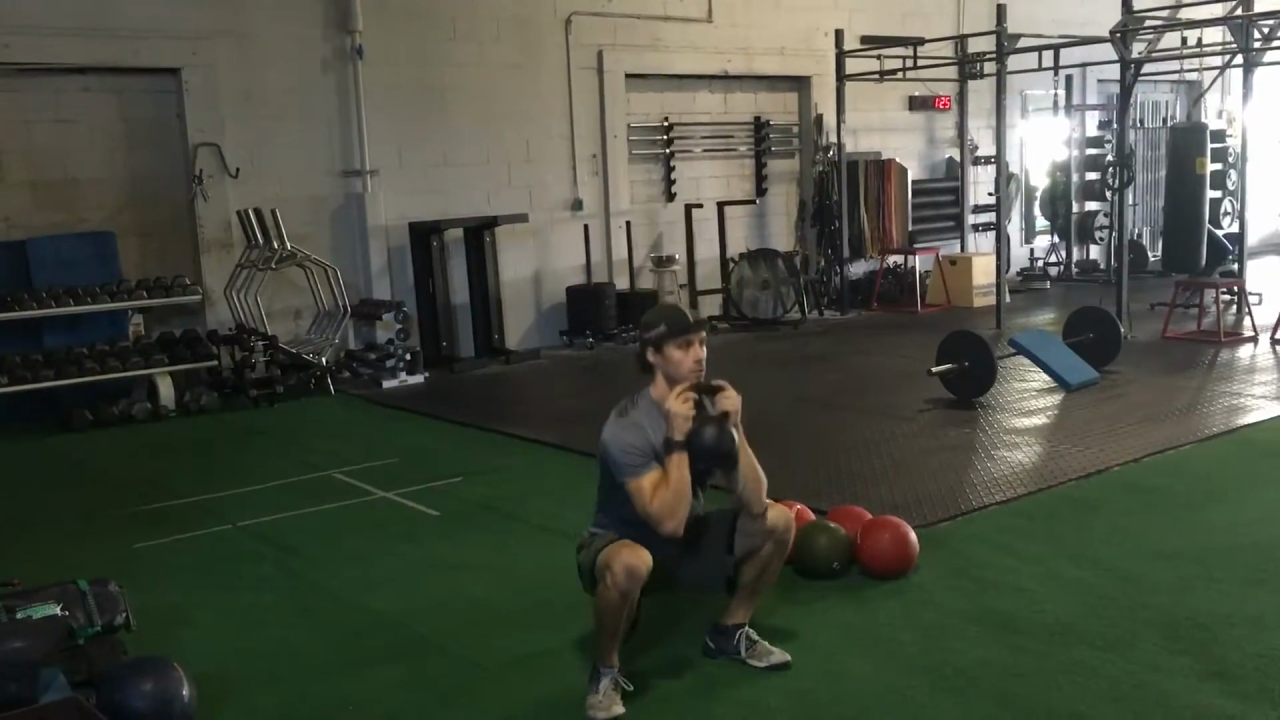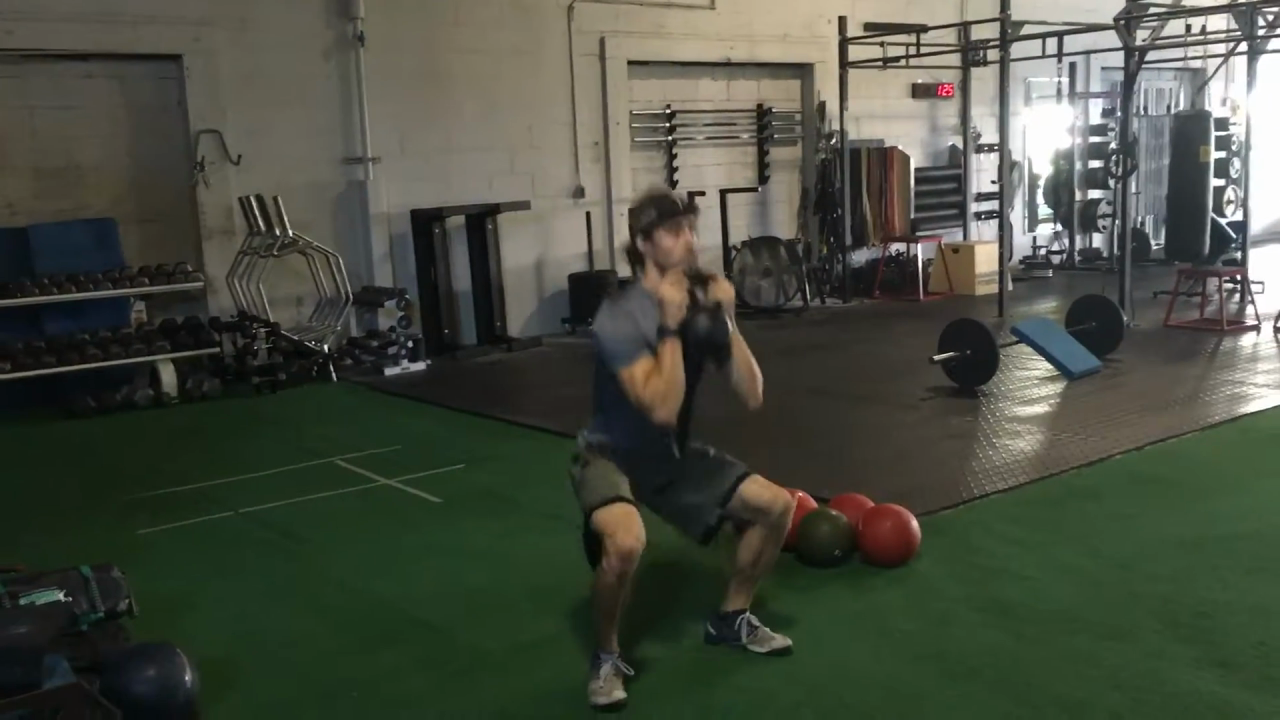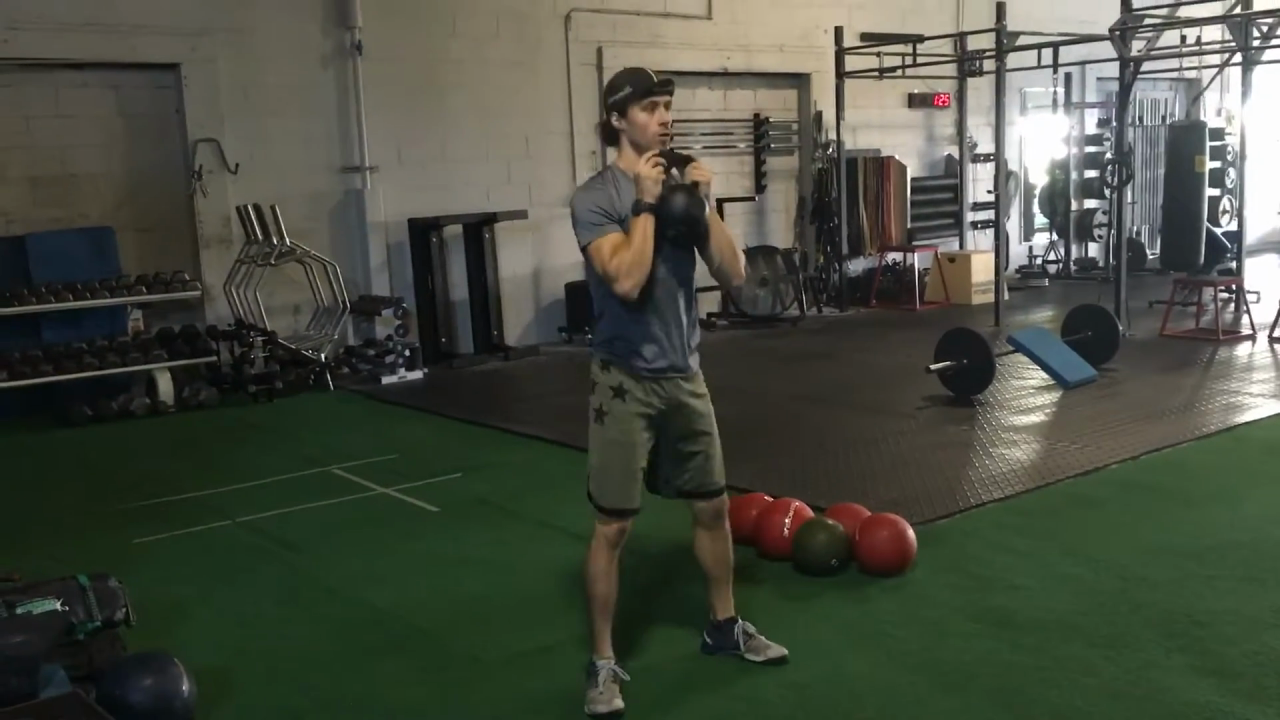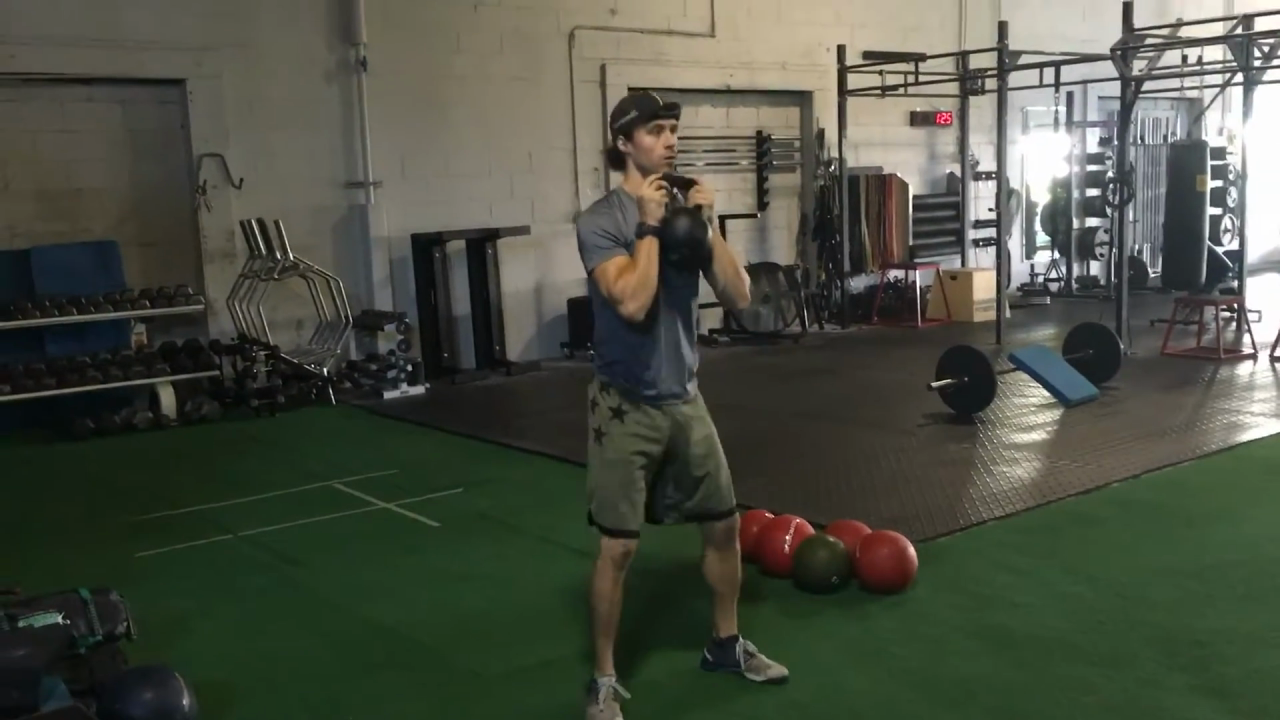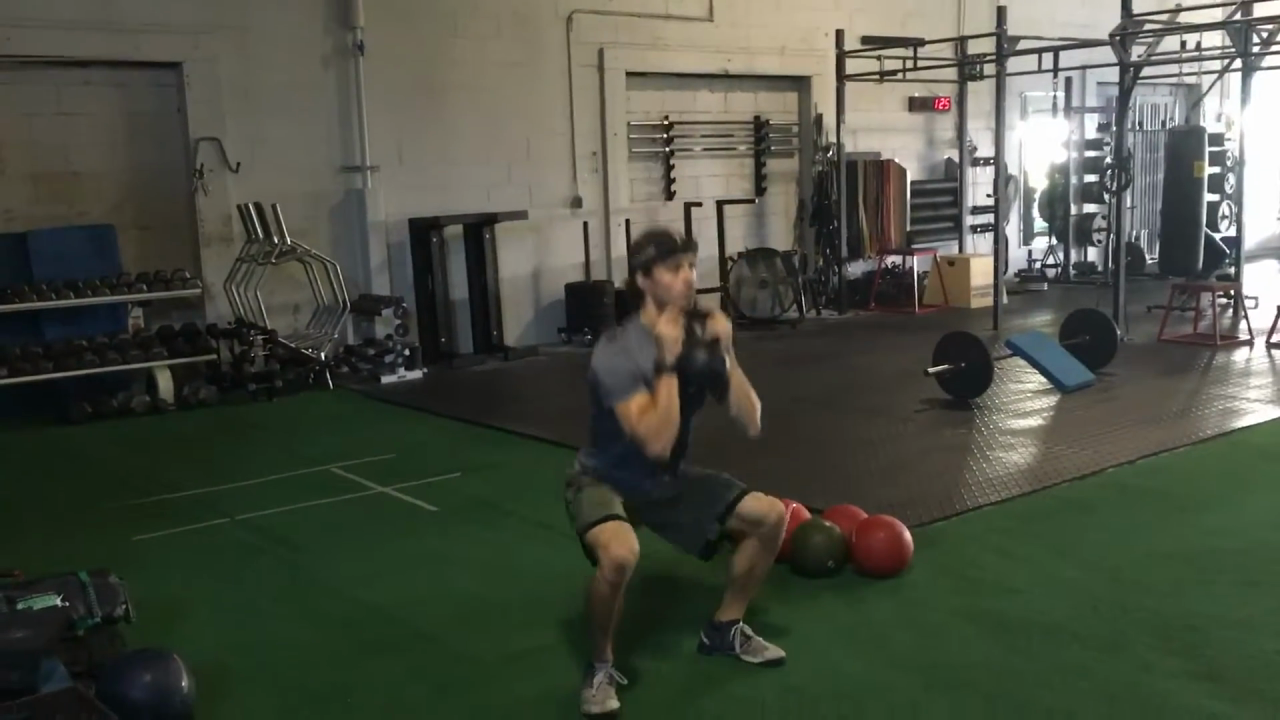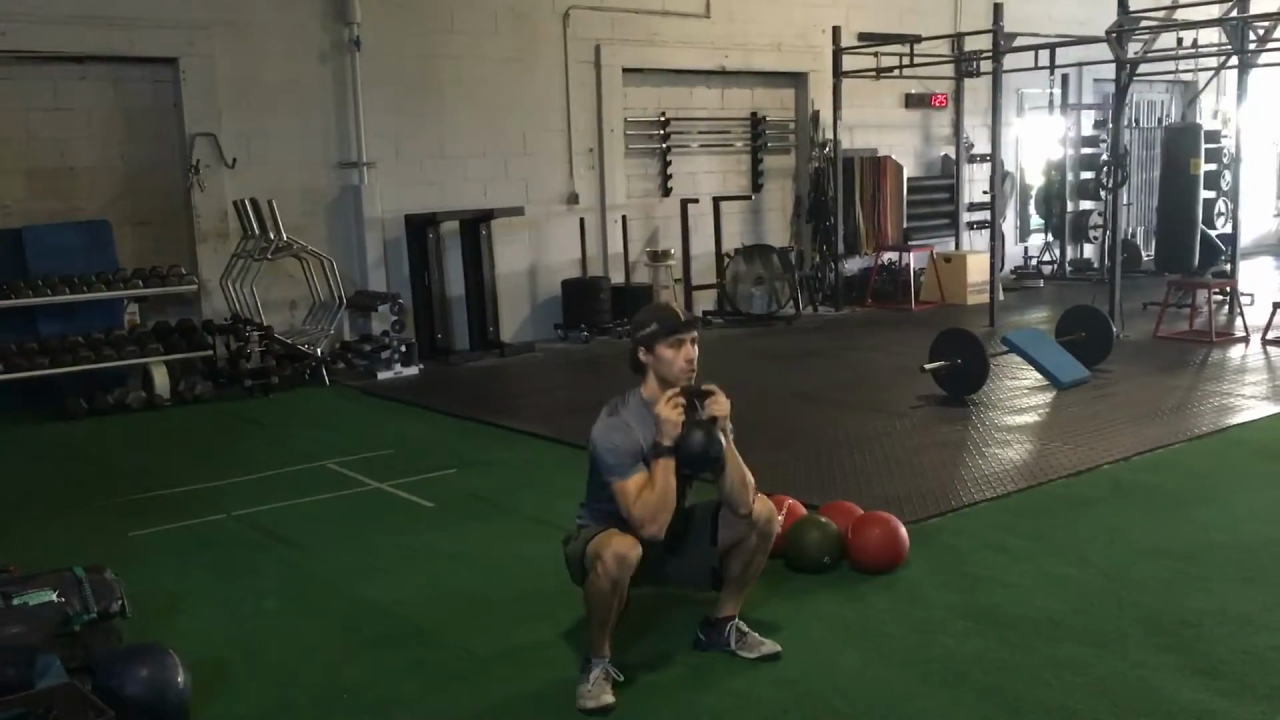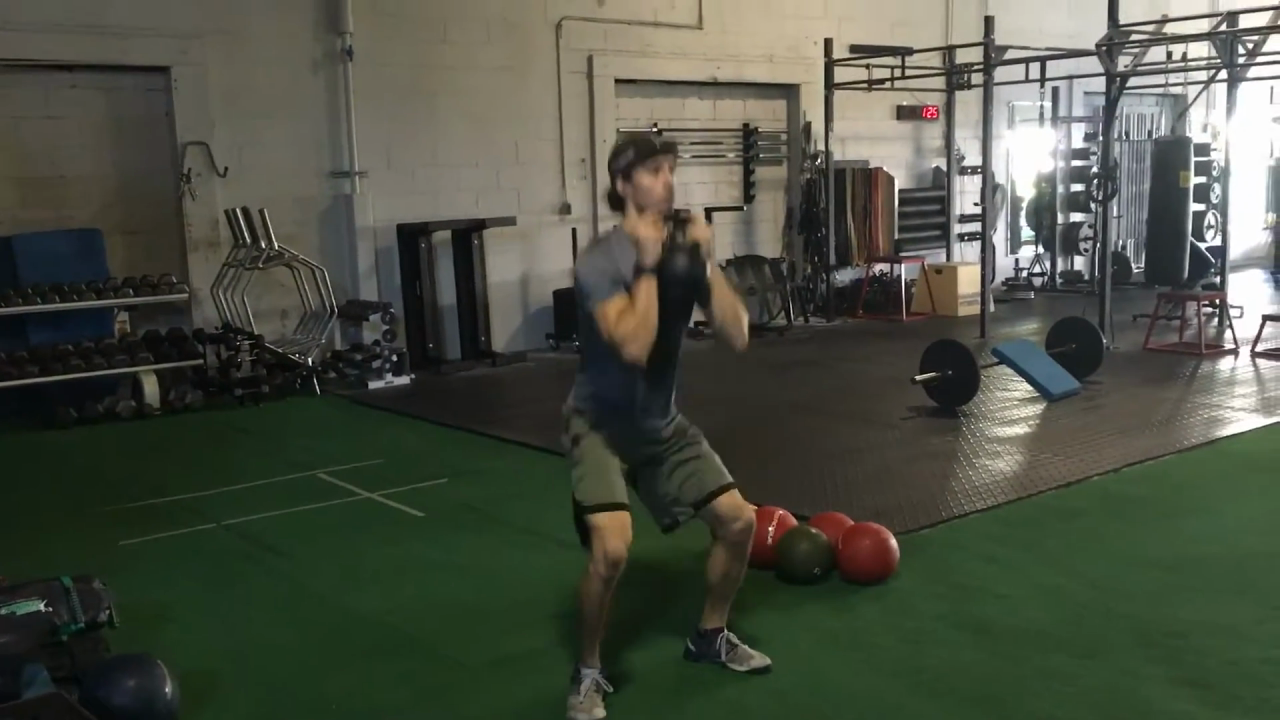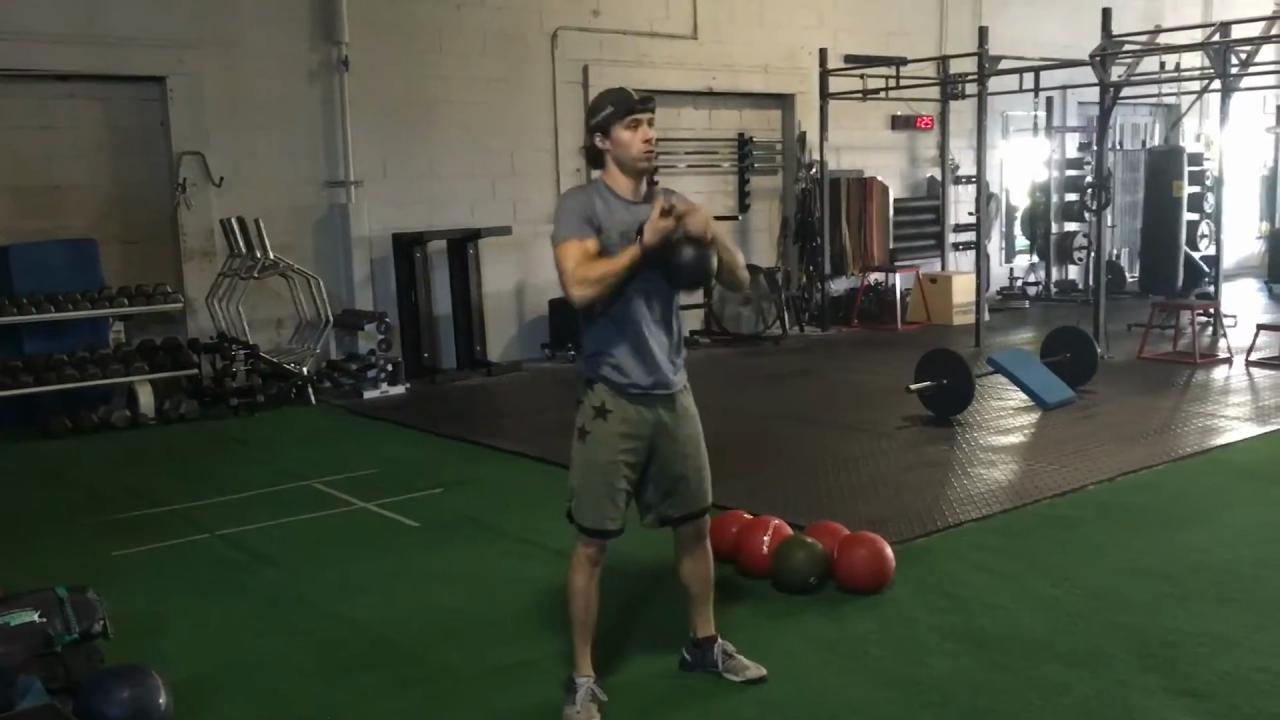
dt=0.4s
person 1, frame 1
left shoulder: (712, 409)
right shoulder: (627, 429)
left elbow: (756, 505)
right elbow: (669, 521)
left wrist: (735, 428)
right wrist: (677, 438)
left hip: (684, 543)
right hip: (616, 544)
left knee: (779, 523)
right knee: (631, 566)
left ankle: (729, 632)
right ankle: (605, 672)
person 1, frame 2
left shoulder: (701, 302)
right shoulder: (619, 317)
left elbow: (752, 394)
right elbow: (661, 408)
left wrist: (725, 319)
right wrist: (671, 326)
left hip: (674, 456)
right hip: (610, 456)
left knee: (774, 507)
right knee: (625, 543)
left ankle: (731, 619)
right ankle: (606, 658)
person 1, frame 3
left shoulder: (681, 183)
right shoulder: (596, 196)
left elbow: (732, 274)
right elbow: (625, 280)
left wrist: (703, 203)
right wrist: (644, 202)
left hip: (684, 376)
right hip: (625, 381)
left knee: (712, 509)
right knee: (613, 526)
left ankle: (724, 628)
right ankle: (603, 664)
person 1, frame 4
left shoulder: (683, 209)
right shoulder: (601, 220)
left elbow: (738, 298)
right elbow: (632, 303)
left wrist: (708, 226)
right wrist: (649, 225)
left hip: (684, 402)
right hip: (624, 407)
left knee: (724, 525)
right knee: (618, 546)
left ankle: (726, 646)
person 1, frame 5
left shoulder: (701, 338)
right shoulder: (616, 355)
left elbow: (752, 424)
right elbow: (657, 443)
left wrist: (726, 353)
right wrist: (667, 362)
left hip: (670, 481)
right hip: (607, 486)
left knee: (769, 517)
right knee: (619, 553)
left ankle: (725, 629)
right ankle: (601, 666)
person 1, frame 6
left shoulder: (701, 407)
right shoulder: (617, 426)
left elbow: (741, 500)
right elbow: (649, 526)
left wrist: (723, 433)
right wrist: (666, 442)
left hip: (672, 532)
right hip: (604, 533)
left knee: (761, 516)
right knee: (622, 555)
left ankle: (720, 625)
right ankle: (597, 662)
person 1, frame 7
right shoulder: (601, 258)
left elbow: (736, 336)
right elbow: (635, 347)
left wrist: (707, 260)
right wrist: (647, 265)
left hip: (663, 425)
right hip: (599, 426)
left knee: (739, 523)
right knee: (612, 547)
left ankle: (711, 636)
right ankle: (588, 673)
person 1, frame 8
left shoulder: (673, 203)
right shoulder: (580, 205)
left elbow: (738, 279)
right elbow: (579, 288)
left wrist: (712, 233)
right wrist: (642, 242)
left hip: (674, 395)
right hip: (613, 400)
left knee: (694, 528)
right knee: (593, 544)
left ankle: (704, 645)
